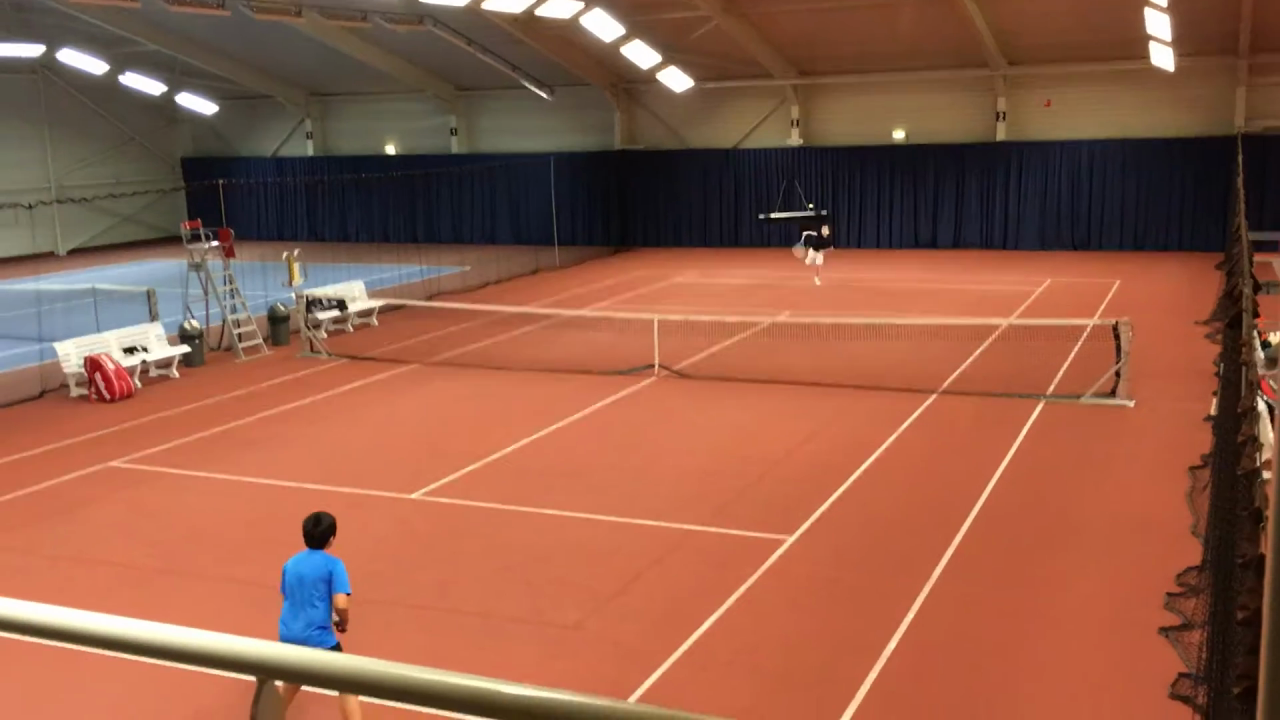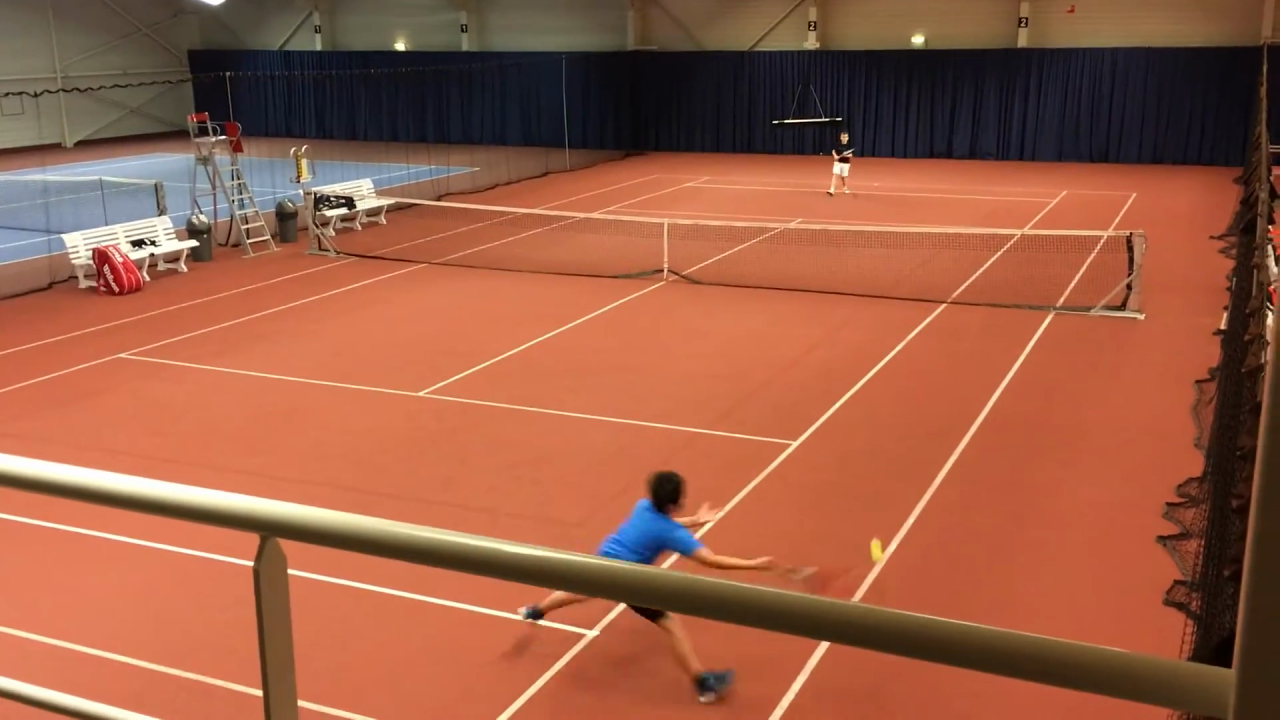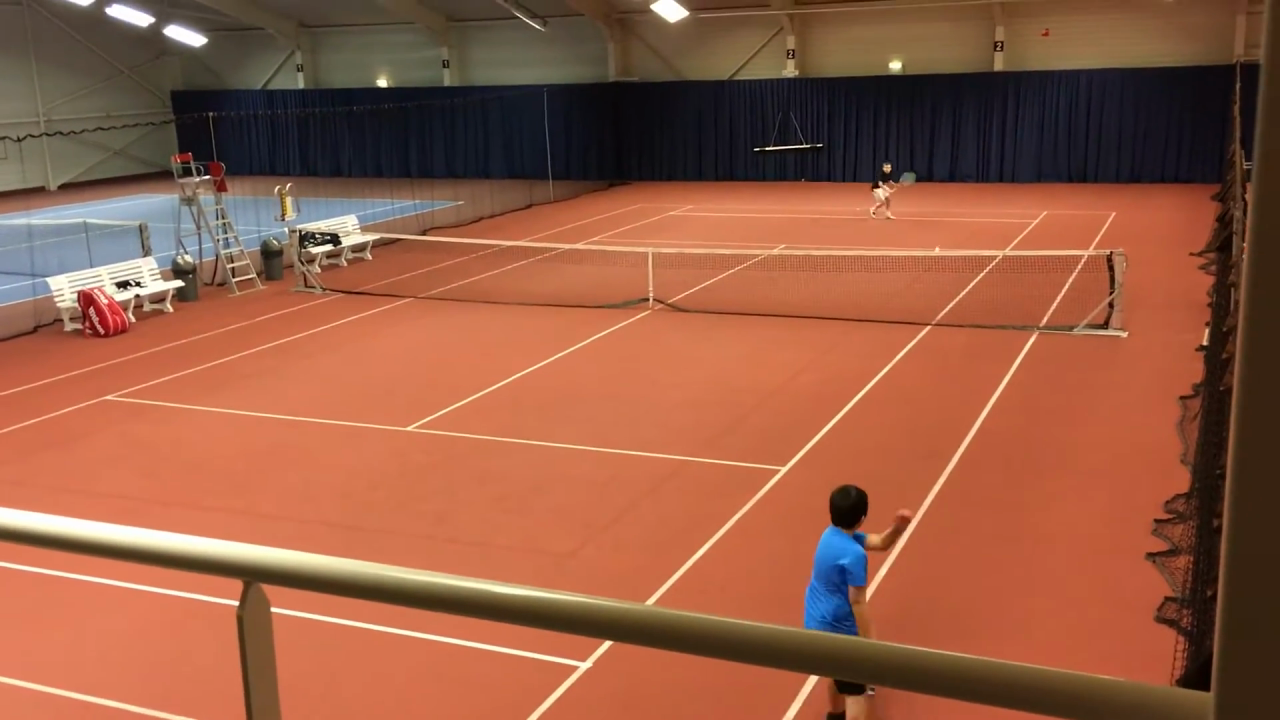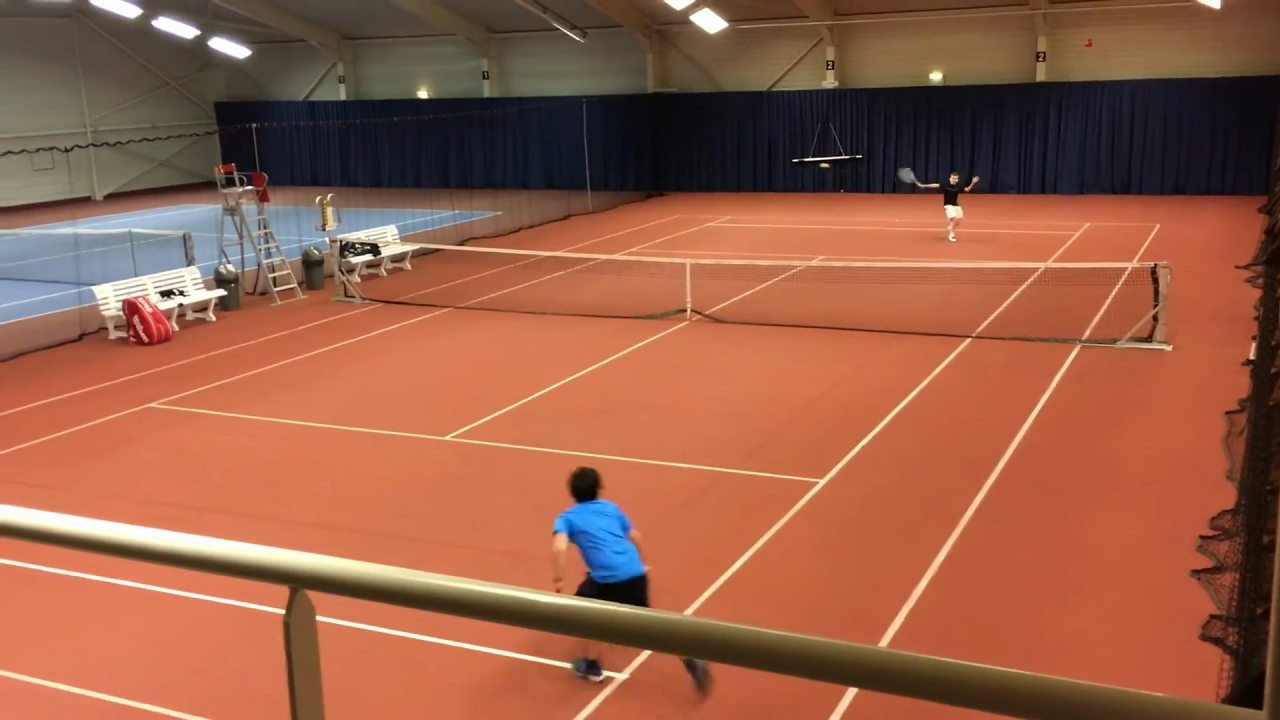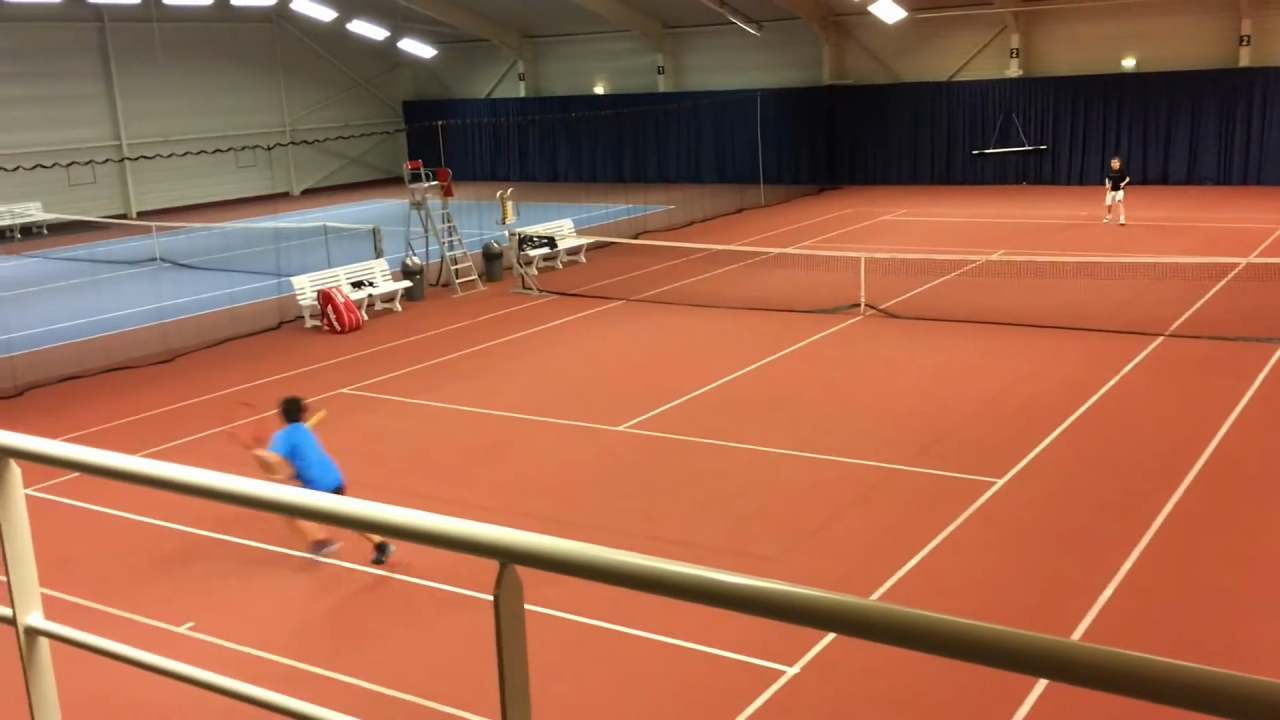
dt=1s
person 1, frame 1
left shoulder: (291, 563)
right shoulder: (334, 565)
right elbow: (341, 605)
right wrist: (342, 623)
left hip: (289, 636)
right hip: (319, 638)
left knee: (292, 682)
person 1, frame 2
left shoulder: (644, 505)
right shoulder: (672, 532)
right elbow: (710, 560)
left wrist: (695, 520)
right wrist: (753, 564)
left hip: (605, 557)
left knee: (583, 592)
right knee: (672, 625)
left ankle: (536, 611)
right ankle: (703, 682)
person 1, frame 3
left shoulder: (835, 534)
right shoulder: (854, 555)
left elbow: (878, 543)
right elbow: (858, 604)
left wrist: (896, 527)
left hip: (817, 622)
right hip: (836, 629)
right knee: (856, 691)
person 1, frame 4
left shoulder: (566, 518)
right shoulder: (611, 508)
left elbow: (559, 547)
right elbow: (635, 537)
left wrist: (557, 578)
right wrist: (642, 564)
left hip: (607, 577)
right hip: (634, 572)
left ankle: (591, 665)
right ankle: (690, 660)
person 1, frame 5
left shoulder: (282, 436)
right shoulder: (303, 431)
left elbow: (272, 459)
left wrist: (261, 454)
right wrist: (286, 475)
left hip: (318, 485)
right hip: (334, 479)
left ankle: (321, 541)
right ankle: (380, 545)
